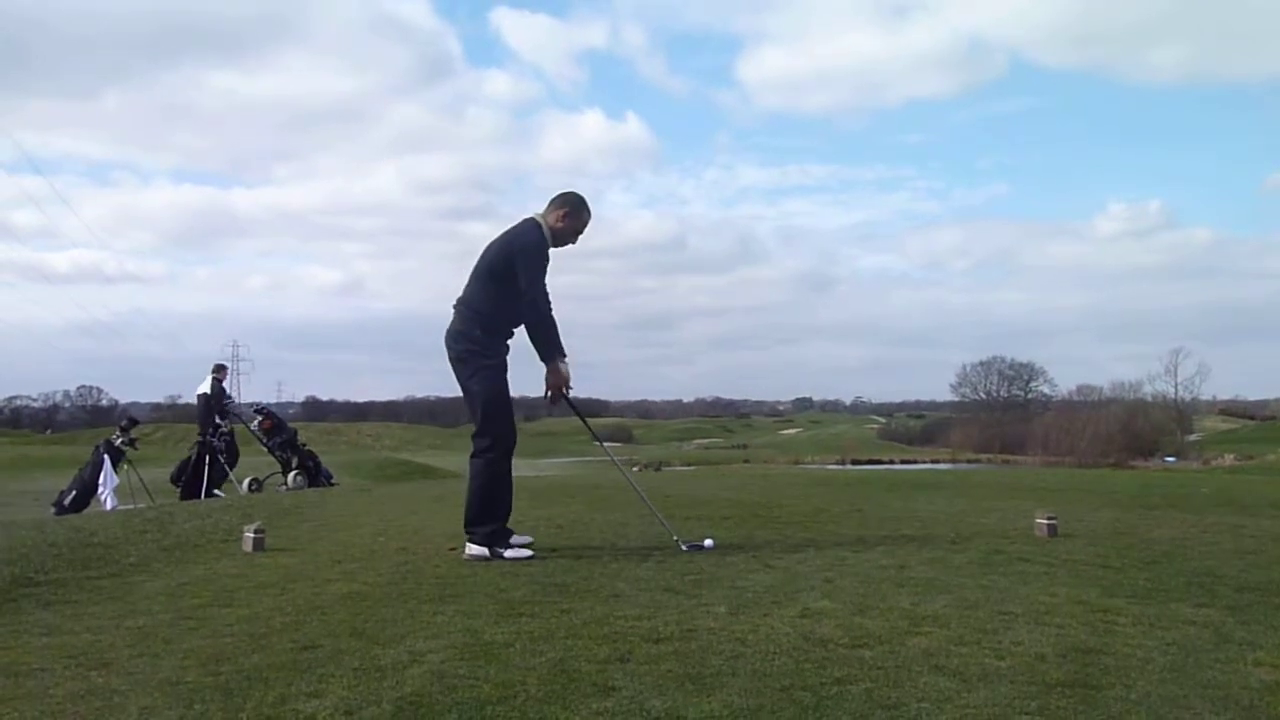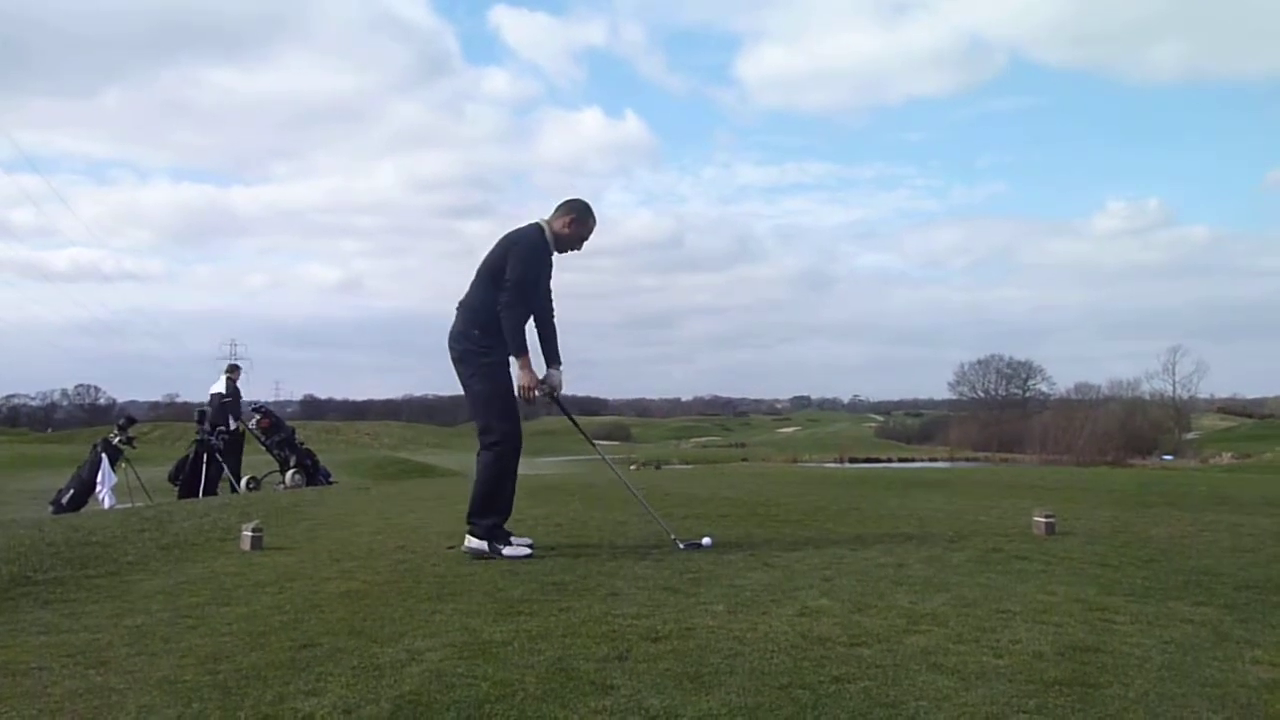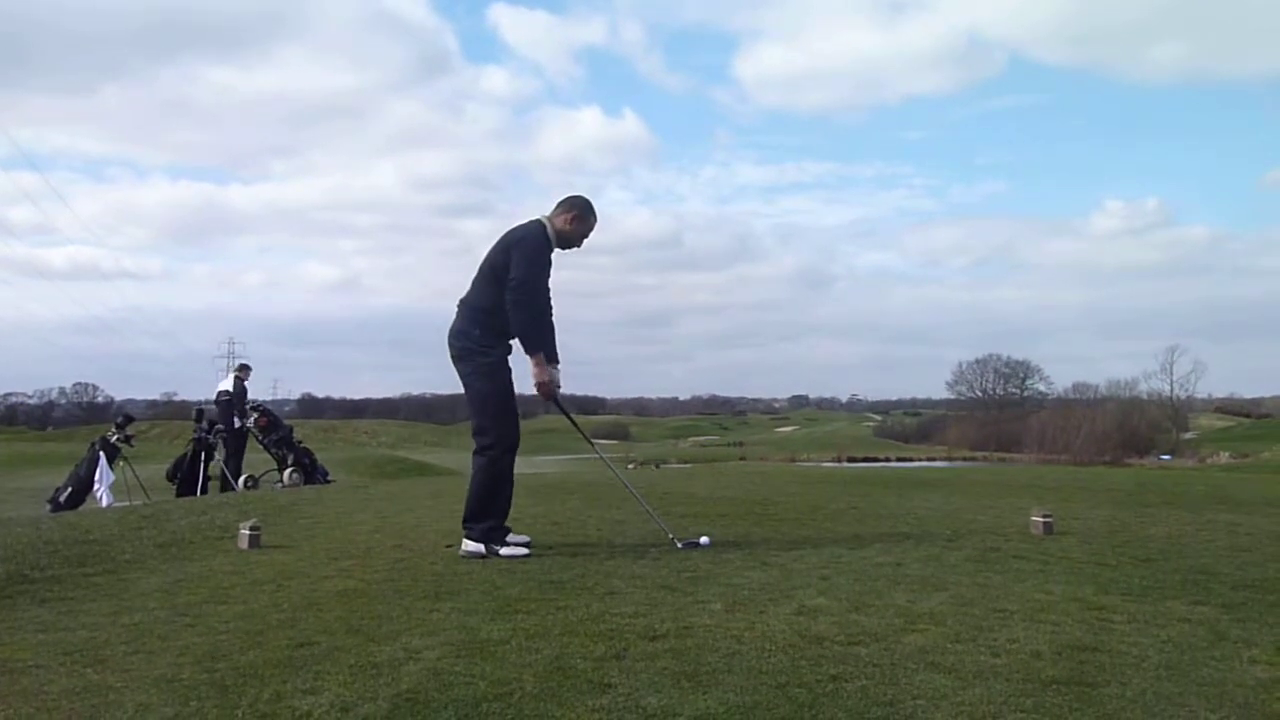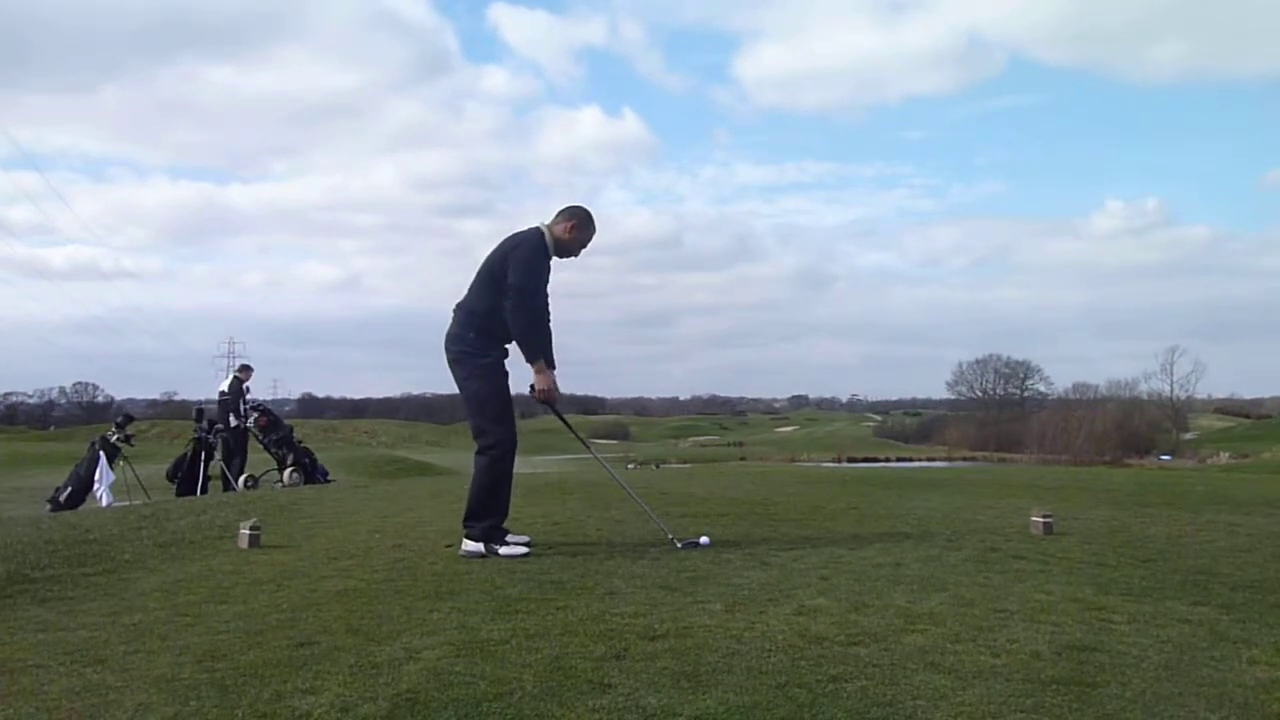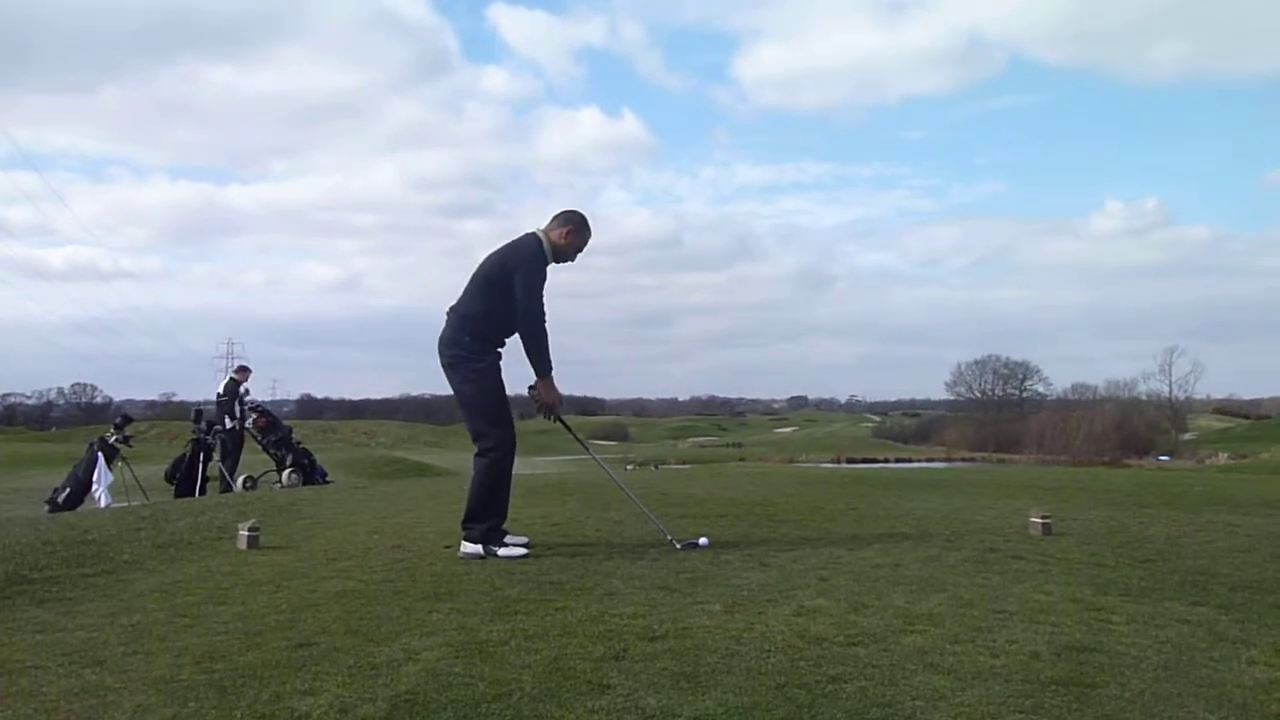
dt=0.4s
person 1, frame 1
left shoulder: (527, 240)
right shoulder: (530, 242)
left elbow: (539, 307)
right elbow: (531, 309)
left wrist: (559, 360)
right wrist: (552, 365)
left hip: (478, 343)
right hip: (476, 344)
left knee: (500, 437)
right knee: (493, 439)
left ankle: (492, 529)
right ankle: (482, 538)
person 1, frame 2
left shoulder: (538, 251)
right shoulder: (529, 243)
left elbow: (543, 313)
right elbow: (511, 303)
left wrist: (553, 367)
right wrist: (523, 365)
left hip: (485, 345)
right hip: (477, 344)
left knee: (505, 437)
right knee: (501, 436)
left ankle: (492, 528)
right ankle: (481, 531)
person 1, frame 3
left shoulder: (539, 247)
right shoulder: (531, 240)
left elbow: (540, 311)
right elbow: (517, 303)
left wrist: (550, 365)
right wrist: (538, 362)
left hip: (485, 344)
right hip: (477, 343)
left knee: (505, 438)
right knee: (495, 439)
left ankle: (491, 527)
right ankle: (478, 535)
person 1, frame 4
left shoulder: (536, 254)
right shoulder: (528, 247)
left elbow: (537, 316)
right elbow: (516, 309)
left wrist: (546, 371)
right wrist: (540, 369)
left hip: (482, 347)
right hip: (473, 346)
left knee: (503, 440)
right knee: (496, 439)
left ankle: (489, 528)
right ankle: (478, 534)
person 1, frame 5
left shoulder: (527, 254)
right shoulder: (529, 256)
left elbow: (531, 321)
right elbow: (529, 323)
left wrist: (543, 379)
right wrist: (546, 382)
left hip: (471, 349)
right hip: (467, 350)
left knee: (501, 440)
right knee: (495, 441)
left ankle: (488, 529)
right ankle: (477, 536)
